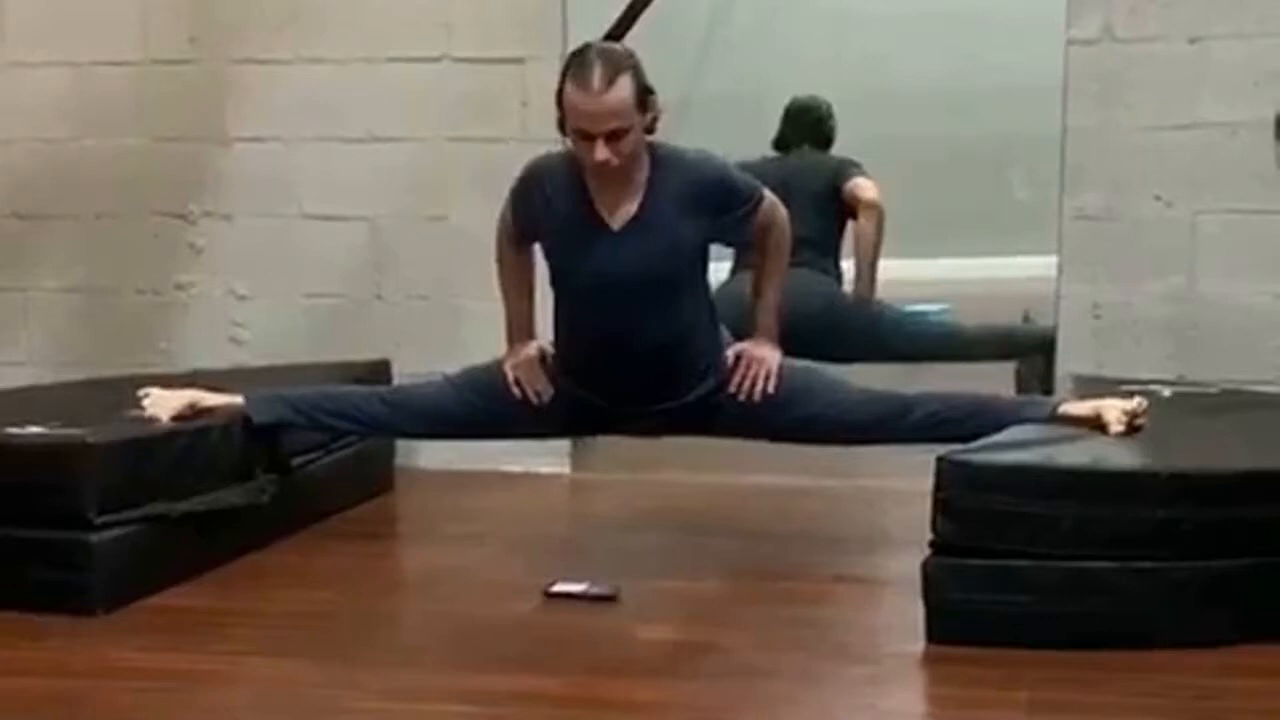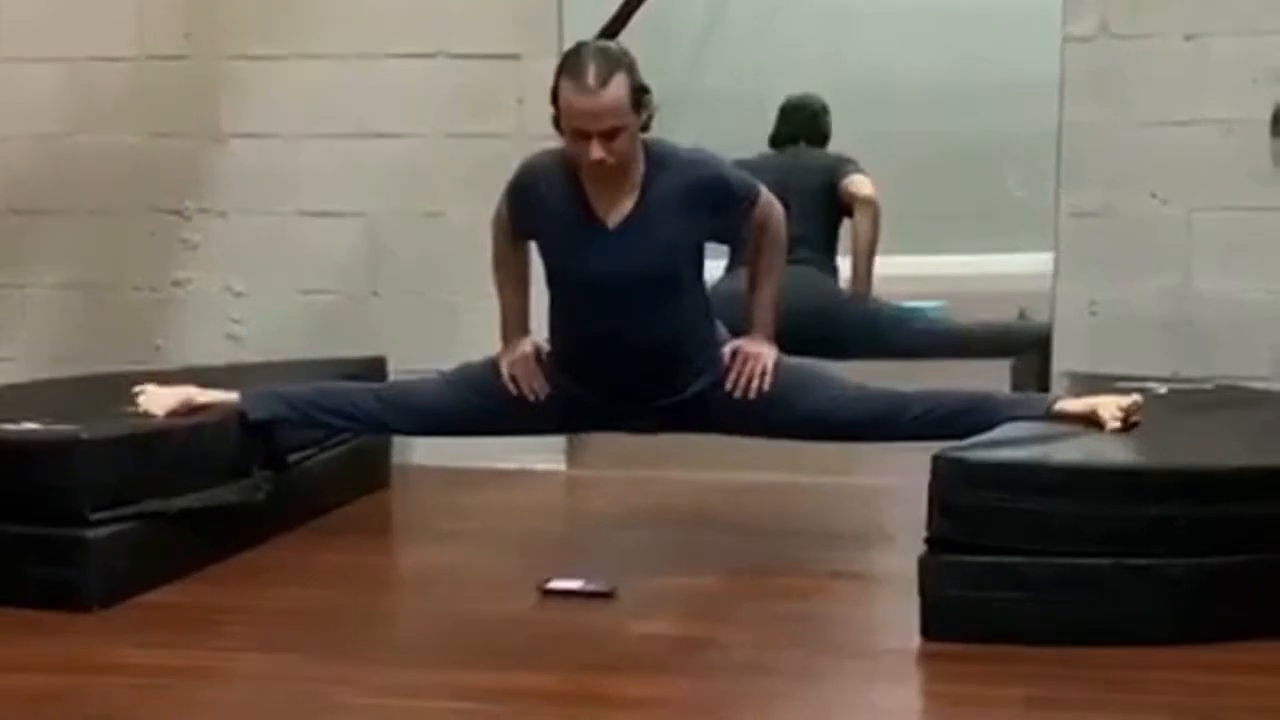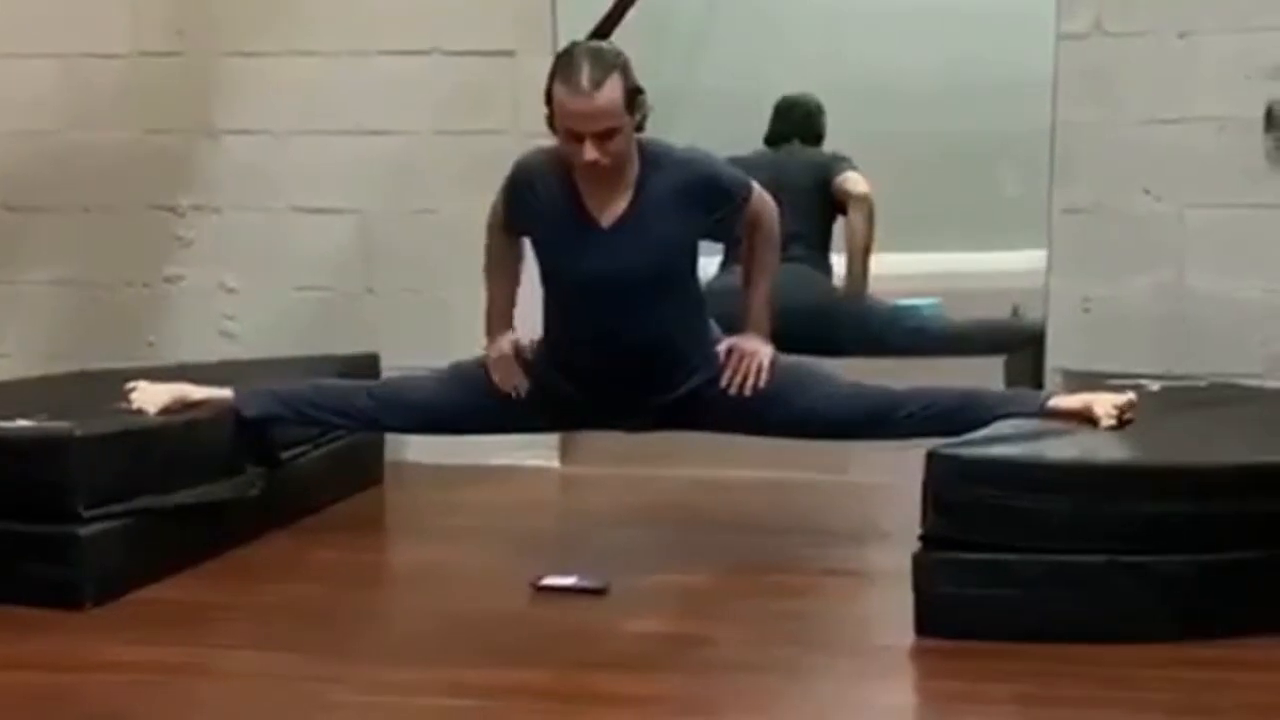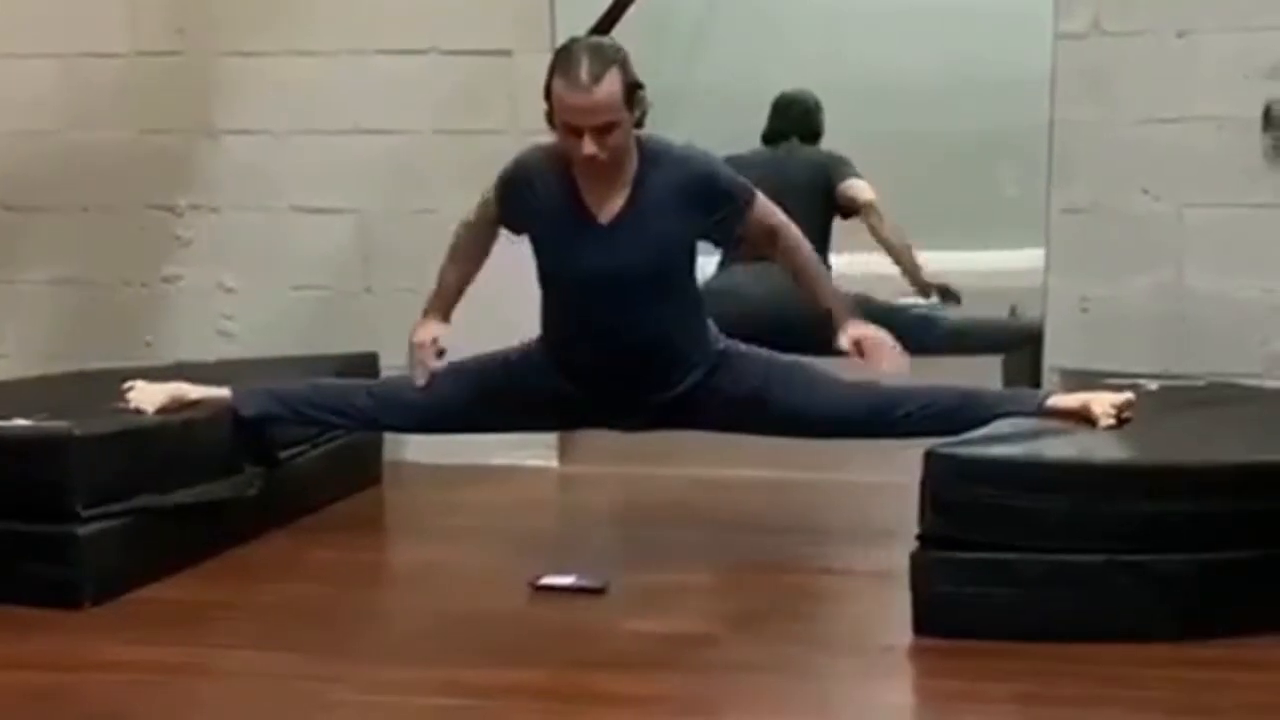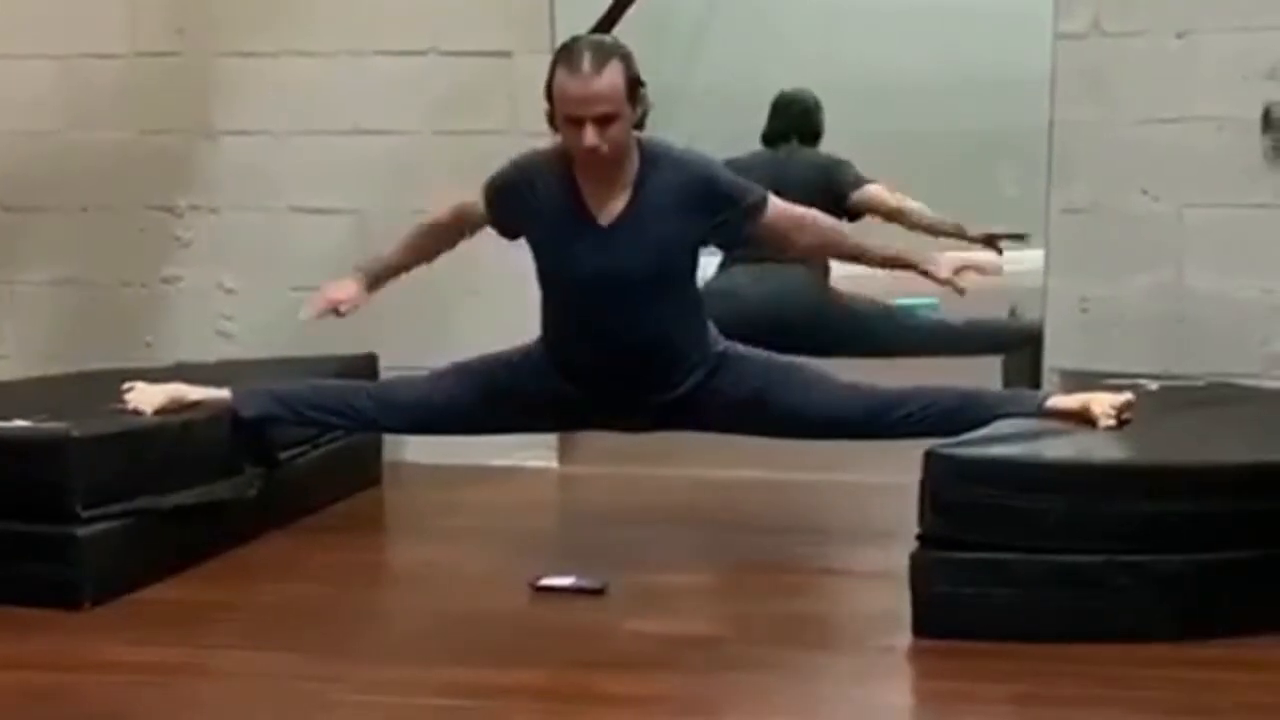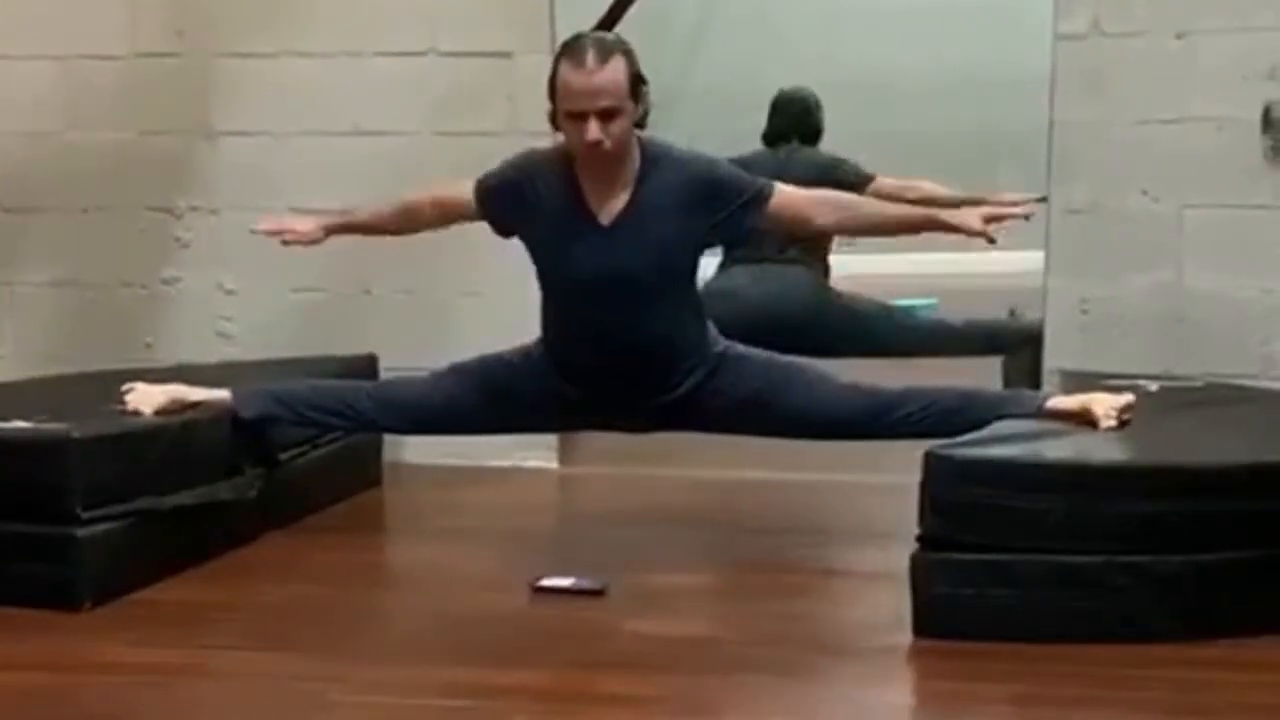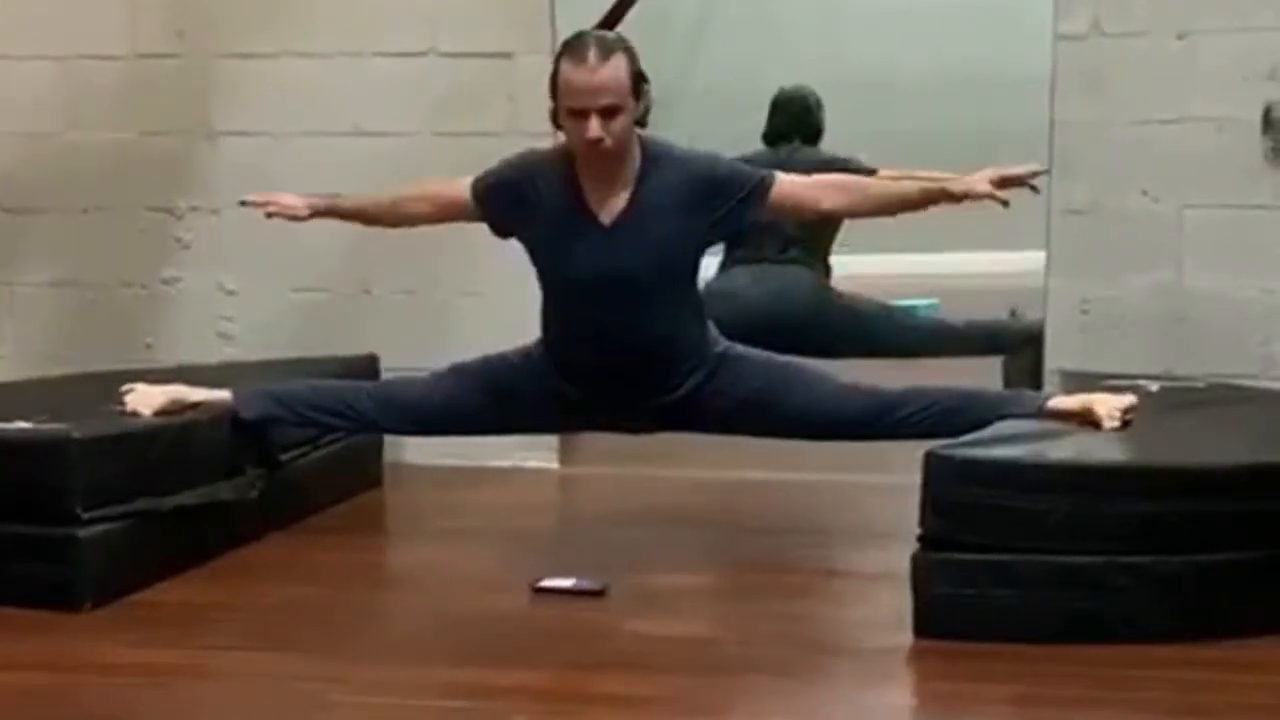
dt=0.3s
person 1, frame 1
left shoulder: (702, 181)
right shoulder: (540, 185)
left elbow: (776, 224)
right elbow: (510, 240)
left wrist: (764, 336)
right wrist: (519, 338)
left hip: (704, 385)
right hip: (573, 388)
left knee: (882, 416)
right knee: (402, 411)
left ankle: (1060, 412)
right ankle: (230, 405)
person 1, frame 2
left shoulder: (698, 179)
right shoulder: (536, 182)
left elbow: (771, 219)
right elbow: (506, 238)
left wrist: (761, 332)
right wrist: (515, 337)
left hip: (697, 382)
right hip: (571, 384)
left knee: (873, 411)
right knee: (397, 407)
left ankle: (1056, 408)
right ankle: (221, 402)
person 1, frame 3
left shoulder: (692, 177)
right shoulder: (531, 180)
left elbow: (764, 217)
right elbow: (500, 236)
left wrist: (757, 331)
right wrist: (497, 332)
left hip: (694, 379)
right hip: (565, 382)
left knee: (872, 411)
right knee: (393, 404)
left ankle: (1050, 404)
right ankle: (217, 397)
person 1, frame 4
left shoulder: (691, 177)
right shoulder: (528, 177)
left elbow: (775, 229)
right elbow: (478, 227)
left wrist: (846, 319)
right wrist: (434, 317)
left hip: (692, 378)
right hip: (565, 381)
left knee: (867, 409)
right knee: (393, 402)
left ankle: (1049, 404)
right ankle: (215, 398)
person 1, frame 5
left shoulder: (692, 182)
right shoulder: (528, 183)
left elbow: (801, 226)
right elbow: (454, 221)
left wrist: (919, 257)
right wrist: (366, 278)
left hip: (693, 379)
right hip: (564, 382)
left knee: (866, 411)
right knee: (394, 404)
left ankle: (1050, 405)
right ankle: (211, 399)
person 1, frame 6
left shoulder: (694, 181)
right shoulder: (527, 182)
left elbow: (818, 208)
right elbow: (434, 207)
left wrist: (944, 217)
right wrist: (330, 225)
left hip: (693, 381)
right hip: (565, 383)
left knee: (870, 411)
right knee: (390, 403)
person 1, frame 7
left shoulder: (696, 180)
right shoulder: (527, 183)
left elbow: (827, 194)
right elbow: (429, 201)
left wrist: (948, 189)
right wrist: (324, 205)
left hip: (693, 381)
right hip: (564, 384)
left knee: (868, 412)
right knee: (397, 406)
person 2, frame 1
left shoulder: (742, 174)
right shoulder: (839, 168)
right elbow: (869, 201)
right wrist: (863, 294)
left hip: (741, 303)
right hip: (811, 300)
right knee: (939, 339)
right ankle: (1046, 340)
person 2, frame 2
left shoulder: (737, 172)
right shoulder: (834, 166)
right elbow: (865, 198)
right wrist: (859, 291)
left hip: (737, 300)
right hip: (808, 298)
right knee: (936, 335)
right ankle: (1041, 337)
person 2, frame 3
left shoulder: (731, 170)
right shoulder: (829, 164)
right elbow: (858, 195)
right wrist: (854, 287)
left hip: (731, 300)
right hip: (801, 297)
right knee: (928, 333)
right ankle: (1036, 335)
person 2, frame 4
left shoulder: (729, 168)
right shoulder: (827, 164)
right elbow: (866, 202)
right wrist: (916, 275)
left hip: (730, 298)
right hip: (800, 296)
right knee: (927, 329)
right ankle: (1034, 332)
person 2, frame 5
left shoulder: (730, 170)
right shoulder: (827, 168)
right elbow: (889, 205)
right wrist: (965, 233)
left hip: (729, 302)
right hip: (799, 298)
right knee: (924, 332)
right ankle: (1032, 333)
person 2, frame 6
right shoulder: (828, 168)
right elbow: (905, 193)
right wrist: (987, 200)
left hip: (729, 300)
right hip: (798, 299)
right knee: (923, 332)
right ankle: (1030, 334)
person 2, frame 7
right shoulder: (830, 169)
right elbow: (909, 183)
left hip: (730, 301)
right hip: (799, 299)
right knee: (925, 333)
right ankle: (1031, 335)
